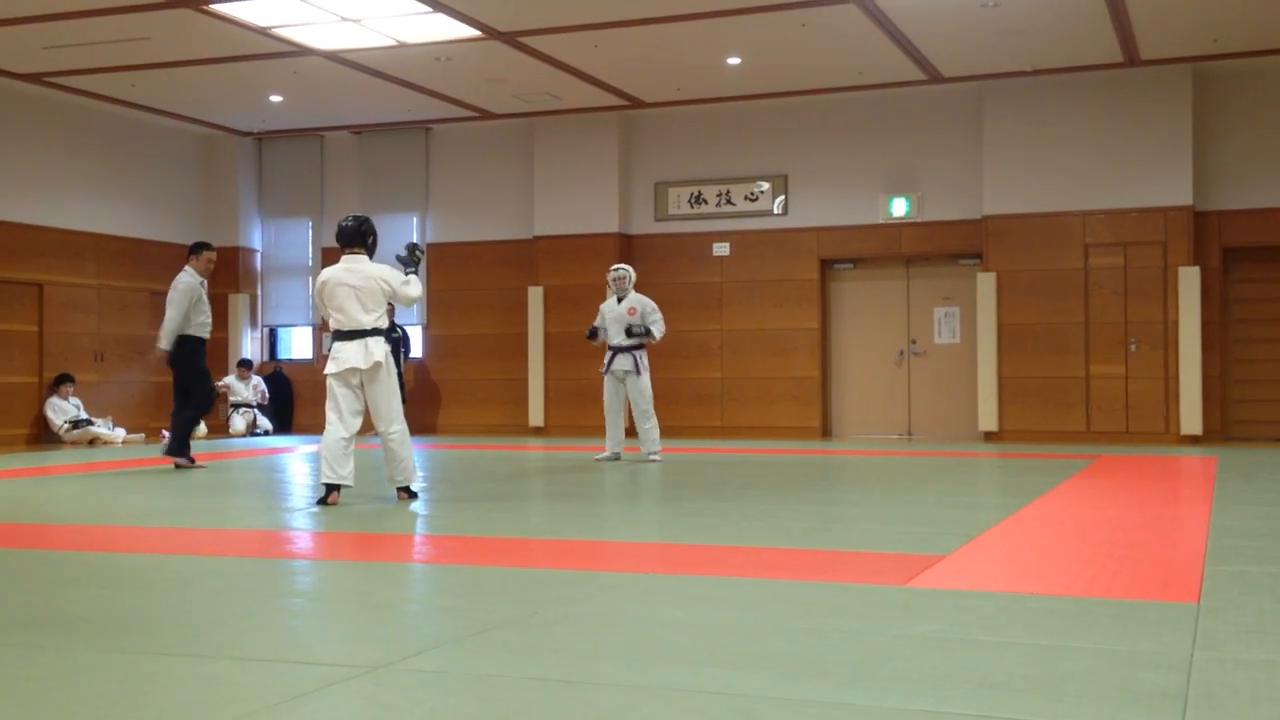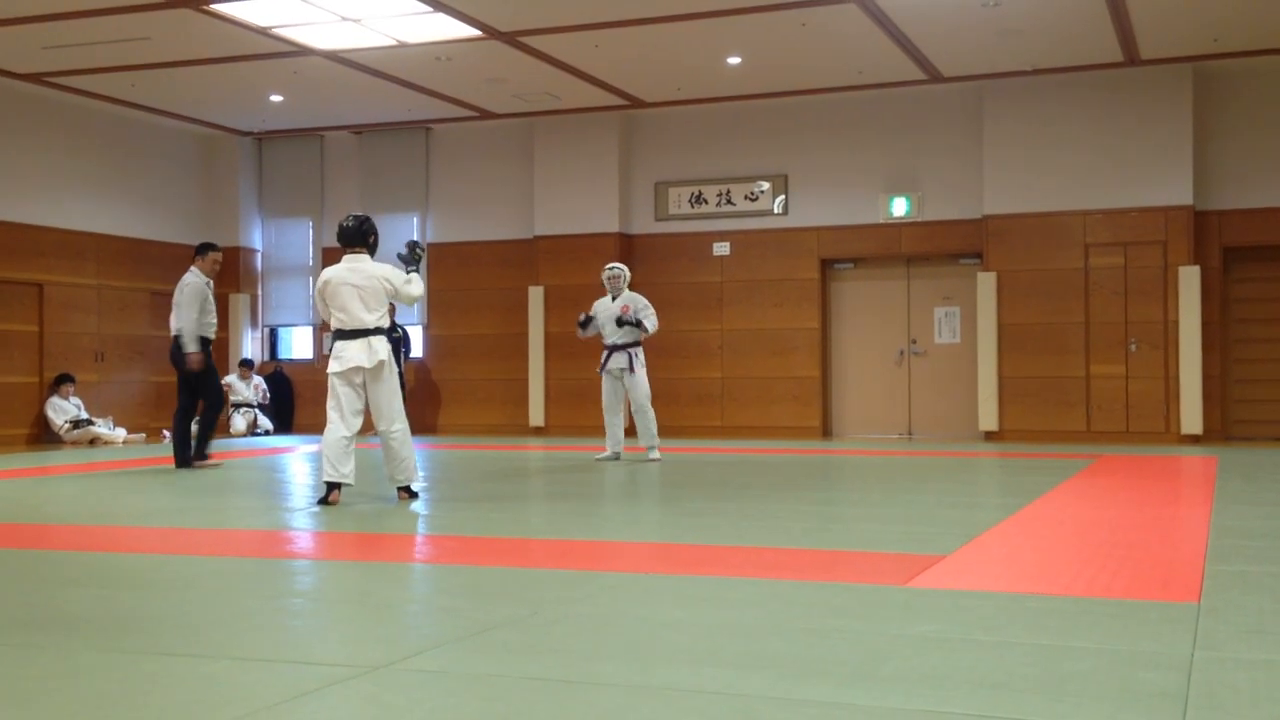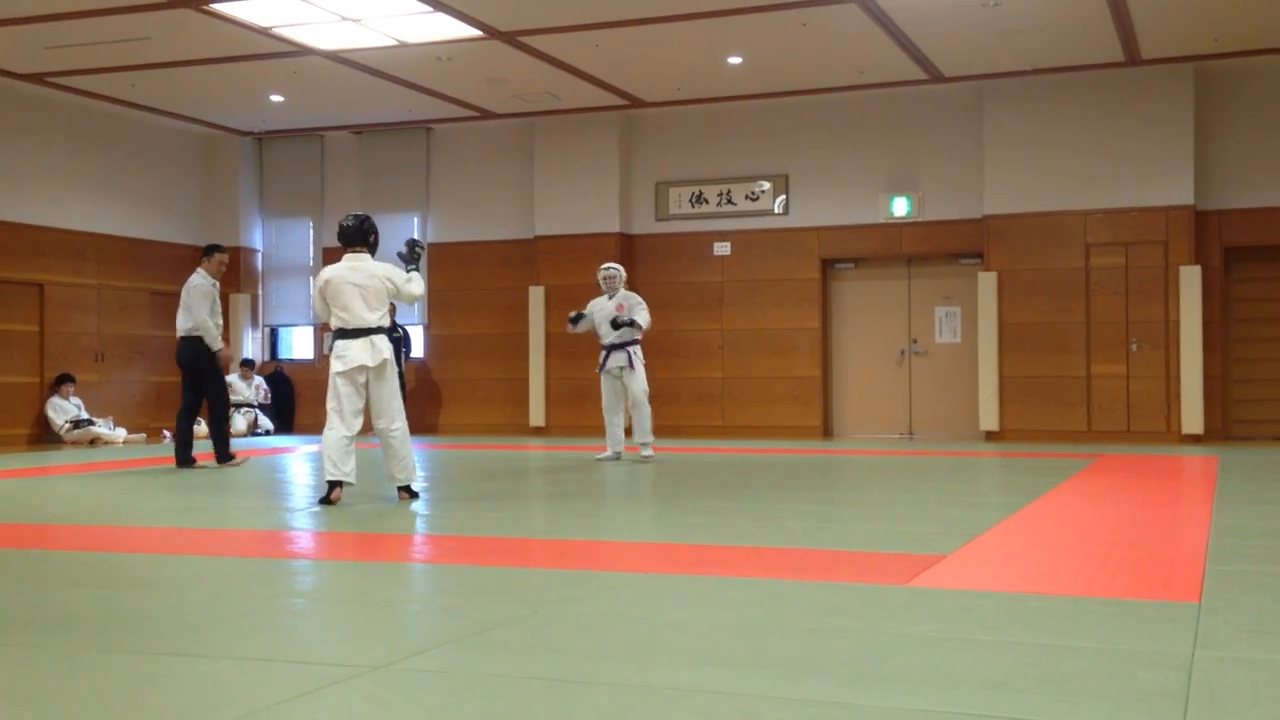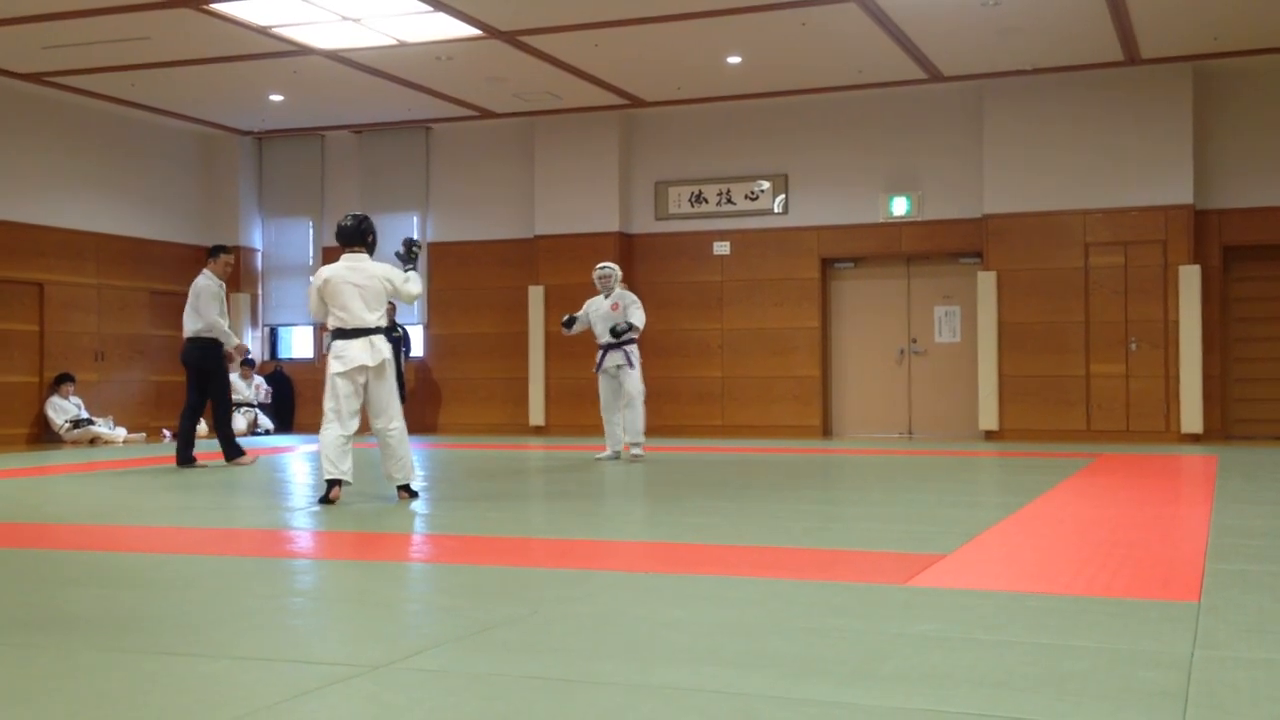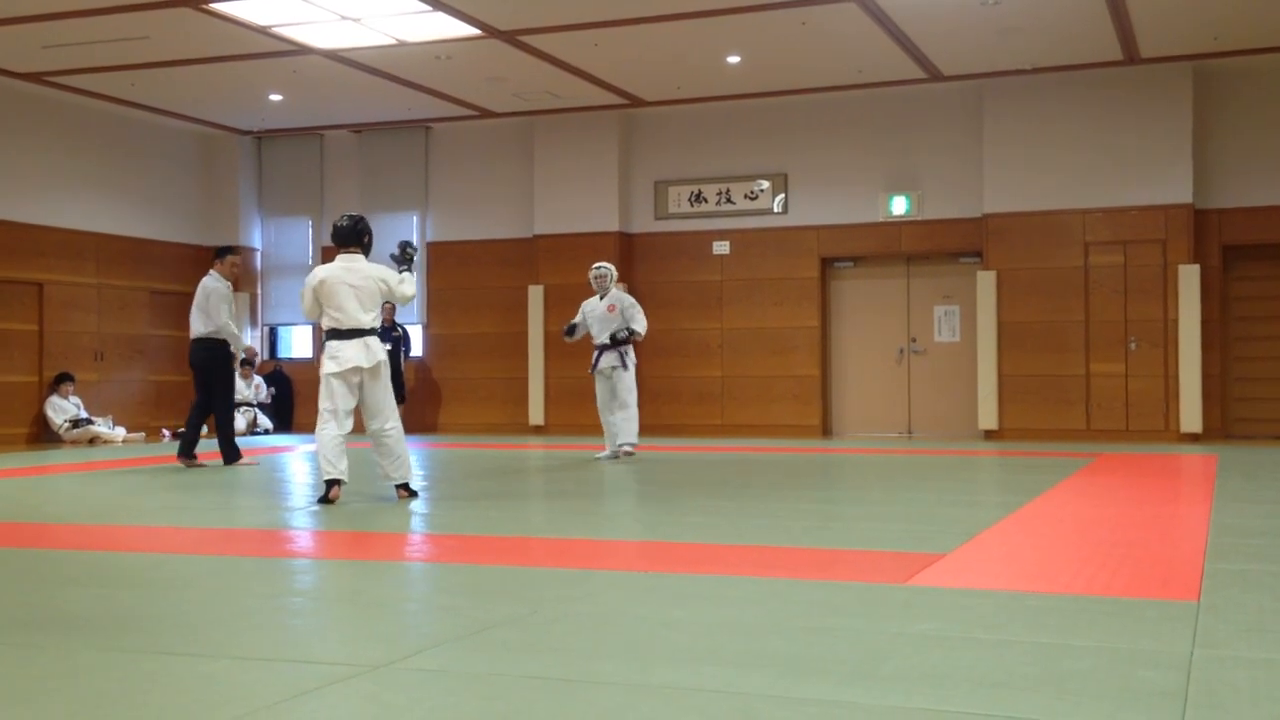
dt=0.1s
person 1, frame 1
left shoulder: (326, 276)
right shoulder: (382, 273)
right elbow: (411, 294)
right wrist: (411, 268)
left hip: (342, 352)
right hip: (375, 350)
left knee: (338, 422)
right knee: (390, 421)
left ankle: (333, 487)
right ankle: (403, 484)
person 1, frame 2
left shoulder: (327, 276)
right shoulder: (384, 272)
left elbow: (325, 314)
right elbow: (414, 293)
right wrist: (412, 267)
left hip: (344, 351)
right hip: (376, 349)
left knee: (339, 421)
right knee: (392, 420)
left ankle: (333, 486)
right ankle: (404, 484)
person 1, frame 3
left shoulder: (328, 274)
right shoulder: (385, 271)
left elbow: (322, 314)
right elbow: (414, 292)
right wrist: (413, 266)
left hip: (345, 350)
right hip: (378, 348)
left knee: (340, 422)
right knee: (391, 420)
left ankle: (335, 484)
right ankle: (404, 484)
person 1, frame 4
left shoulder: (325, 274)
right shoulder: (383, 271)
left elbow: (318, 314)
right elbow: (412, 292)
right wrist: (410, 265)
left hip: (343, 350)
right hip: (376, 348)
left knee: (337, 421)
right knee: (389, 419)
left ankle: (334, 482)
right ankle: (403, 484)
person 1, frame 5
left shoulder: (320, 274)
right shoulder: (378, 273)
left elbow: (311, 313)
right elbow: (406, 293)
right wrist: (405, 267)
left hip: (337, 351)
right hip: (370, 349)
left knee: (332, 421)
right knee: (385, 420)
left ankle: (333, 482)
right ankle: (402, 483)
person 2, frame 1
left shoulder: (194, 283)
right shoulder: (188, 282)
right elbow: (175, 316)
right wrist: (164, 346)
left hip: (188, 348)
right hip: (187, 347)
left knee: (185, 402)
right knee: (203, 399)
left ankle: (181, 454)
right ankle: (176, 448)
person 2, frame 2
left shoulder: (199, 283)
right shoulder: (194, 283)
right elbow: (189, 319)
left wrist: (201, 349)
right wrist: (193, 350)
left hip: (193, 348)
right hip: (192, 349)
left knee: (187, 403)
right knee: (214, 398)
left ankle: (184, 457)
right ankle: (199, 454)
person 2, frame 3
left shoulder: (203, 283)
right shoulder: (201, 284)
right elbow: (202, 319)
left wrist: (217, 347)
right wrist: (219, 347)
left hip: (190, 348)
right hip: (198, 348)
left knee: (190, 403)
right knee: (218, 402)
left ankle: (184, 457)
right ankle: (224, 455)
person 2, frame 4
left shoulder: (207, 284)
right shoulder: (208, 285)
right elbow: (213, 321)
left wrist: (225, 348)
right wrist: (234, 343)
left hip: (196, 348)
right hip: (206, 349)
left knee: (194, 404)
right knee: (221, 403)
left ankle: (184, 456)
right ankle: (233, 453)
person 2, frame 5
left shoulder: (210, 284)
right shoulder: (218, 287)
right elbow: (222, 323)
left wrist: (233, 347)
right wrist: (242, 346)
left hip: (201, 348)
right hip: (214, 349)
left knee: (204, 403)
right knee: (224, 403)
left ankle: (186, 451)
right ankle: (231, 455)
person 3, frame 1
left shoulder: (643, 302)
right shoulder: (606, 306)
left elbow: (659, 327)
right elbow: (601, 335)
left wrist: (643, 330)
right wrist: (594, 333)
left hip: (635, 359)
right hip: (613, 359)
left knee: (642, 406)
right knee: (612, 406)
left ankle: (652, 450)
right ankle: (614, 449)
person 3, frame 2
left shoulder: (636, 300)
right shoulder: (599, 305)
left elbow: (652, 323)
right elbow: (588, 331)
left wrist: (634, 322)
right wrist: (583, 324)
left hip: (631, 356)
right hip: (609, 358)
left knee: (641, 402)
right knee: (610, 406)
left ankle: (651, 446)
right ankle: (614, 449)
person 3, frame 3
left shoulder: (632, 298)
right shoulder: (596, 304)
left elbow: (643, 319)
right elbow: (579, 325)
left wrist: (628, 322)
right wrist: (574, 319)
left hip: (630, 355)
right hip: (608, 357)
left knee: (638, 397)
right knee: (611, 405)
left ankle: (645, 443)
right ankle: (615, 449)
person 3, frame 4
left shoulder: (627, 297)
right shoulder: (592, 304)
left elbow: (638, 318)
right elbow: (574, 326)
left wrist: (626, 326)
right wrist: (567, 323)
left hip: (626, 354)
right hip: (605, 357)
left knee: (633, 395)
right knee: (608, 405)
left ankle: (635, 443)
right ankle: (614, 448)
person 3, frame 5
left shoulder: (623, 299)
right shoulder: (588, 305)
left elbow: (640, 322)
right elbow: (579, 328)
left wrist: (627, 333)
right wrist: (570, 330)
left hip: (621, 355)
right hip: (601, 358)
left knee: (625, 398)
right knee: (605, 404)
left ankle: (627, 443)
right ankle: (612, 447)
